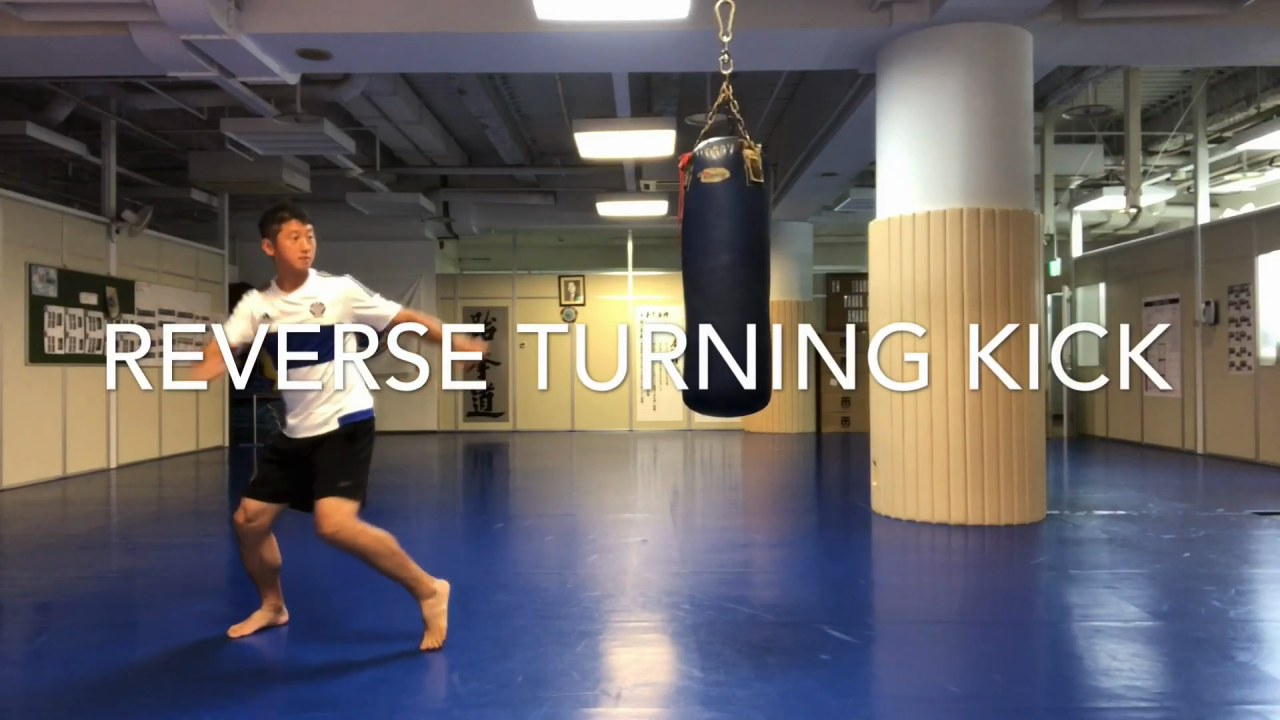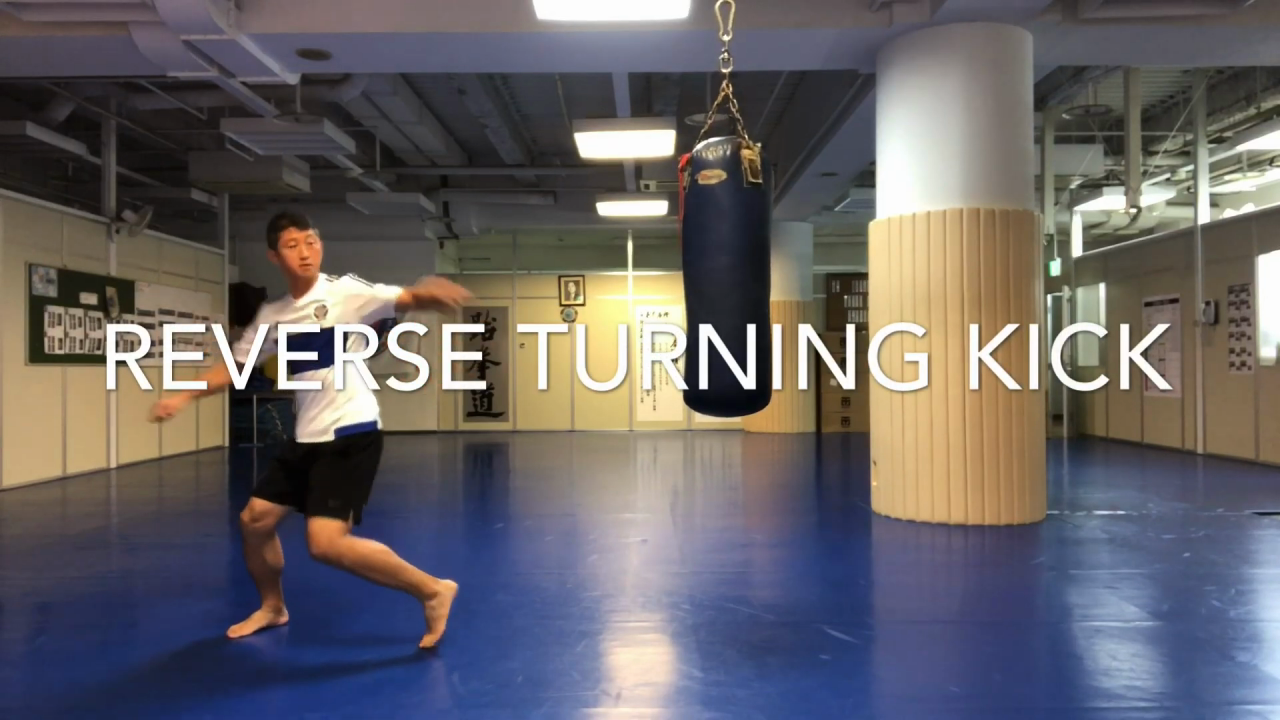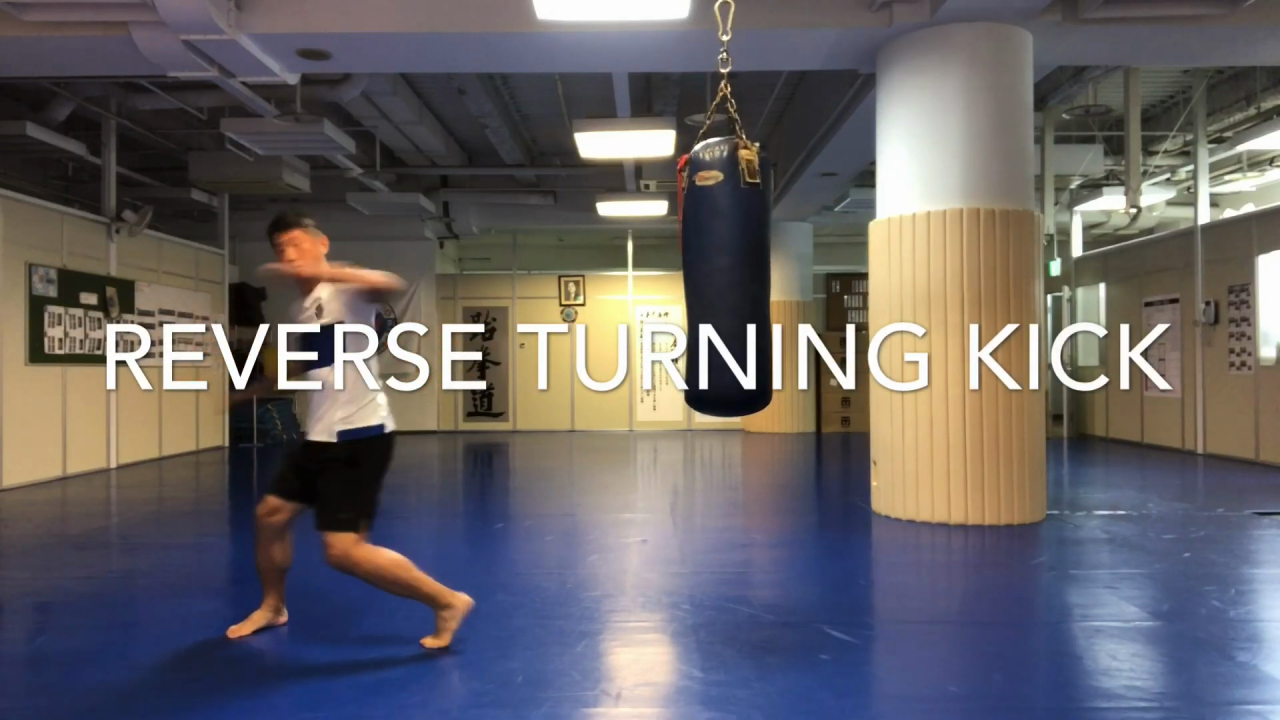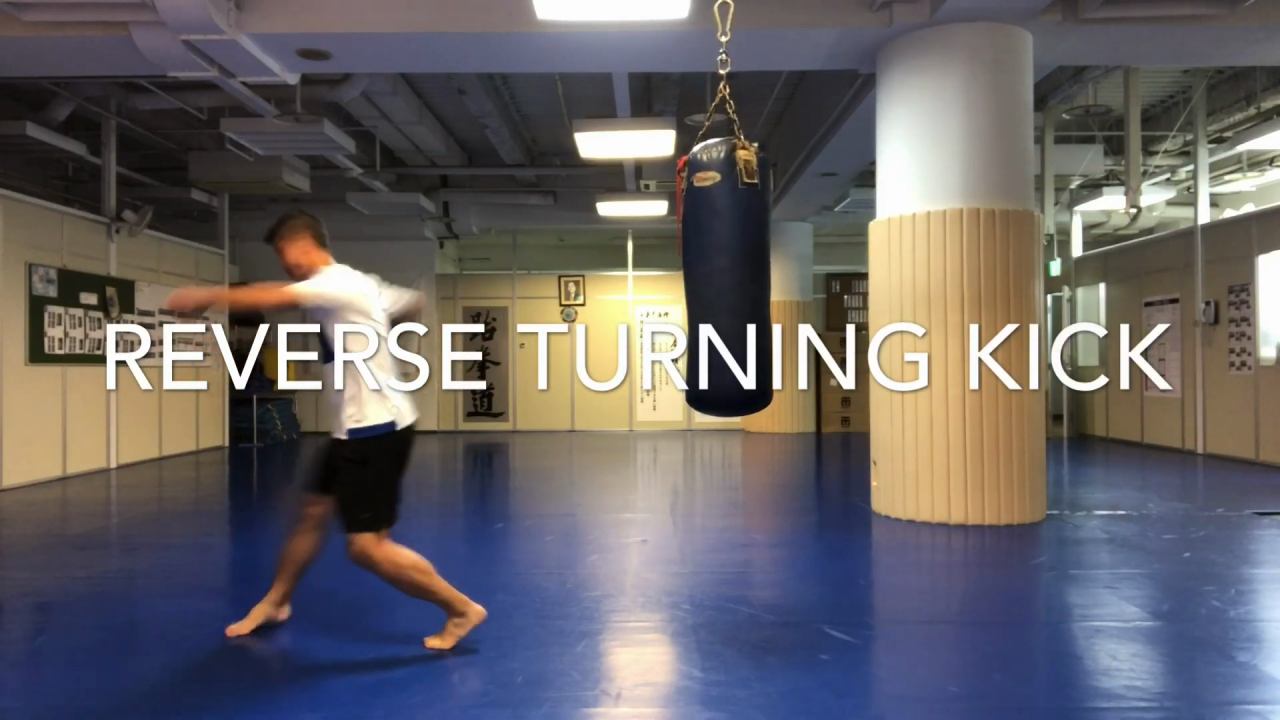
dt=0.3s
person 1, frame 1
left shoulder: (340, 291)
right shoulder: (254, 305)
left elbow: (406, 317)
right elbow: (217, 349)
left wrist: (458, 341)
right wrist: (196, 374)
left hip: (347, 425)
right hip: (296, 433)
left knee: (335, 524)
right knee: (248, 519)
left ankle: (429, 591)
right ankle: (272, 606)
person 1, frame 2
left shoulder: (345, 292)
right shoulder: (271, 315)
left elbow: (409, 298)
right elbow: (234, 365)
left wrist: (434, 292)
right wrist: (183, 397)
left hip: (351, 435)
right hip: (306, 439)
left knee: (326, 541)
right knee: (255, 519)
left ankle: (432, 590)
right ankle: (272, 606)
person 1, frame 3
left shoulder: (349, 293)
right shoulder: (302, 309)
left elbow: (388, 285)
left wrist: (314, 269)
right wrist: (255, 383)
left hip: (360, 436)
right hip: (319, 438)
left knee: (344, 550)
right knee: (270, 516)
left ankle: (448, 602)
right ankle: (273, 607)
person 1, frame 4
left shoulder: (336, 285)
right shoulder: (364, 284)
left elbow: (274, 297)
right elbow: (413, 302)
left wrist: (207, 297)
left hip: (376, 430)
right hip: (359, 430)
left knee: (368, 545)
right knee: (315, 512)
left ankle: (462, 609)
right ankle: (275, 601)
